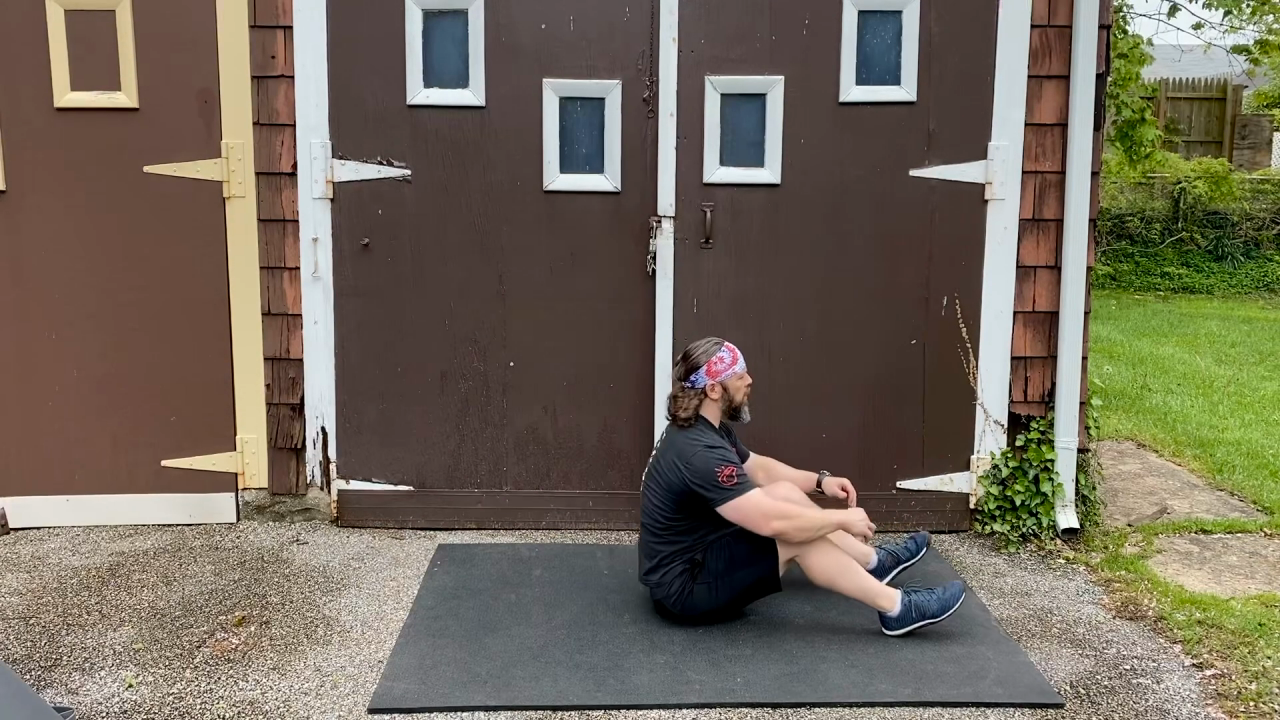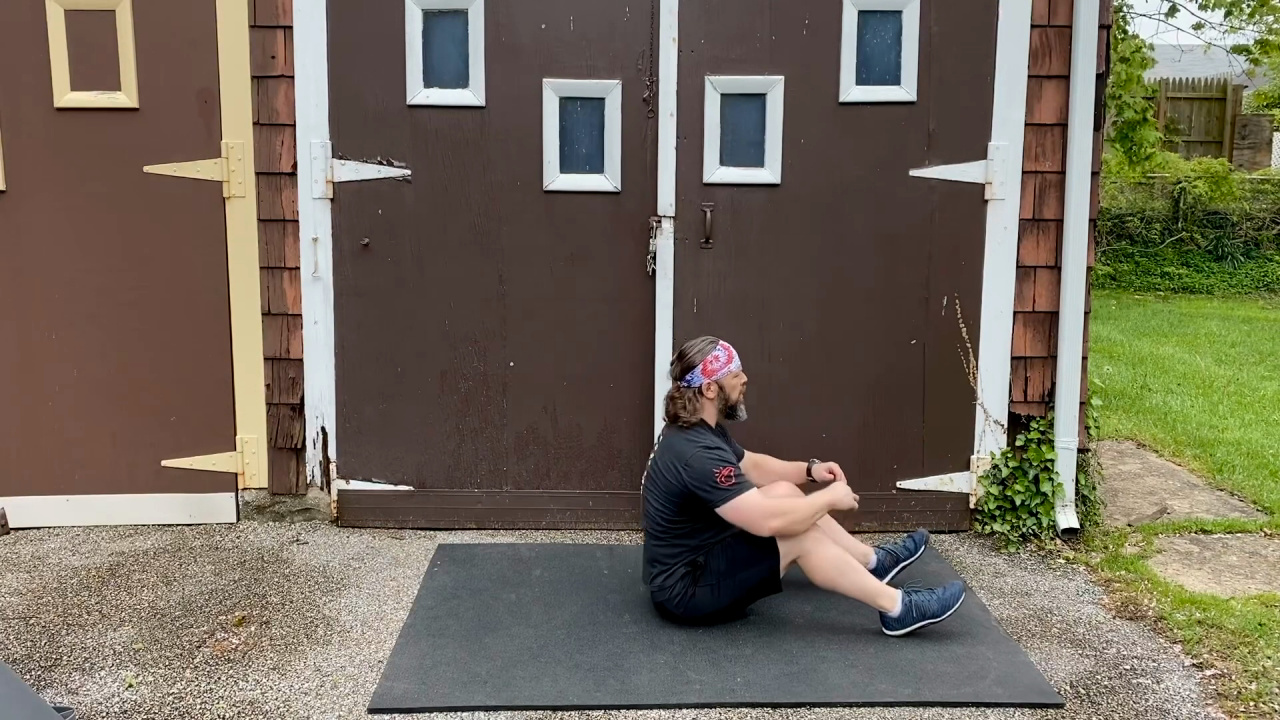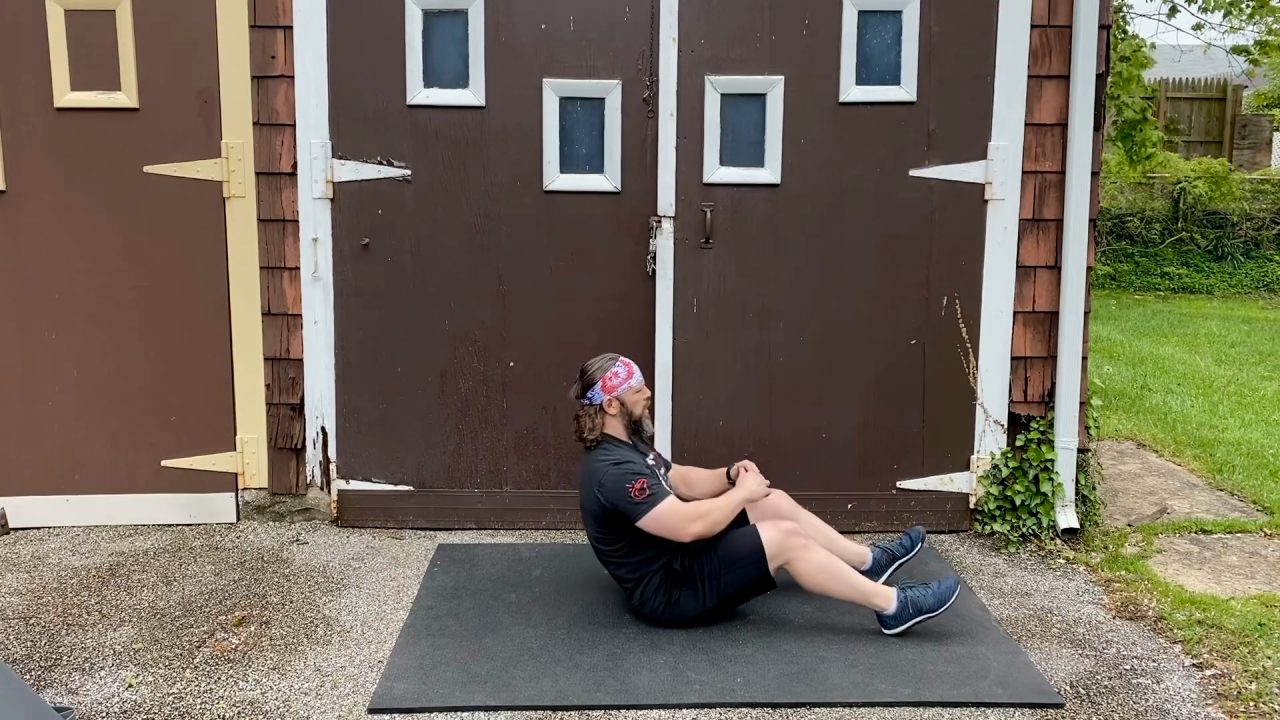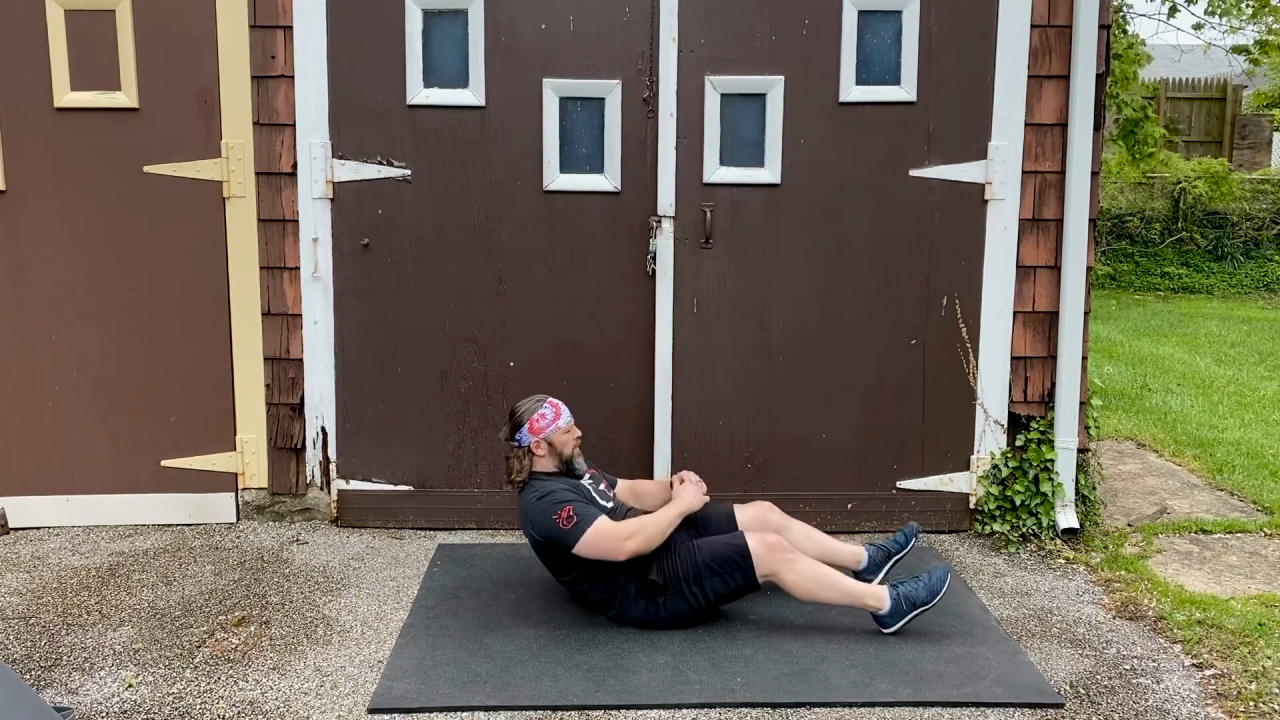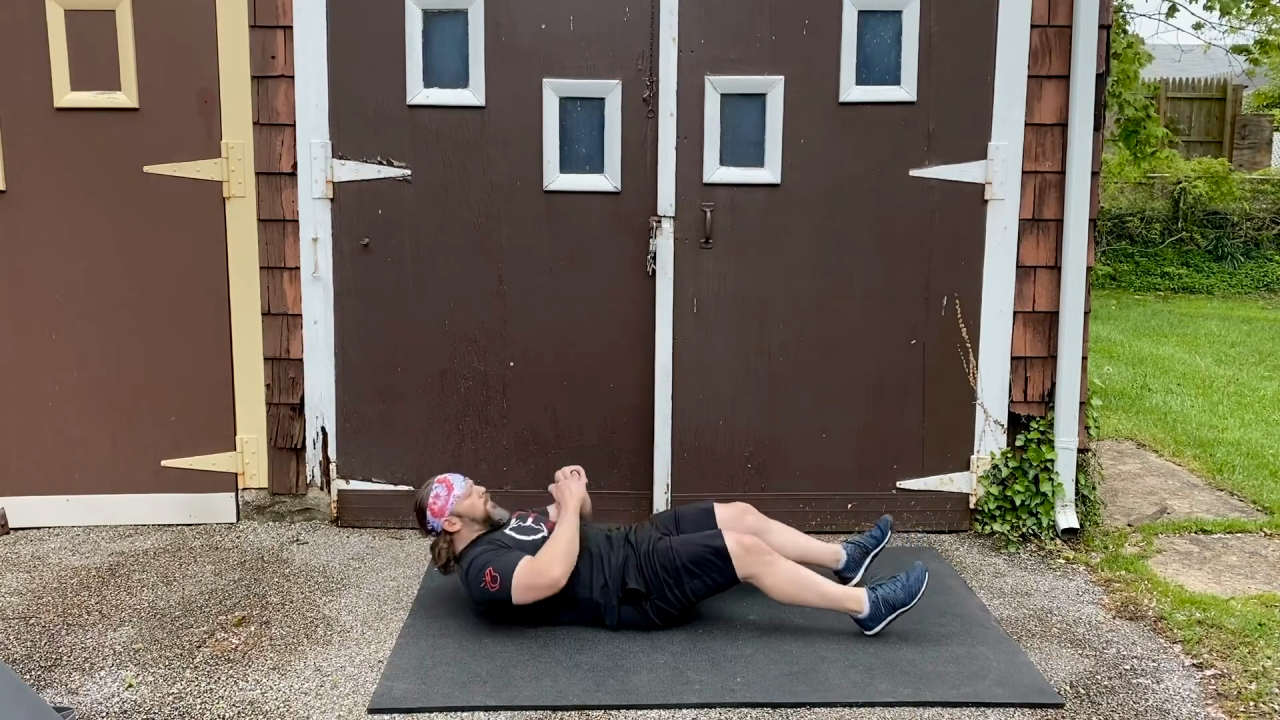
dt=0.4s
person 1, frame 1
left shoulder: (703, 428)
right shoulder: (699, 453)
left elbow: (759, 469)
right elbow: (773, 523)
left wrist: (821, 480)
right wrist: (842, 520)
left hip: (696, 556)
right hip: (686, 586)
left knee: (785, 491)
right knee: (797, 536)
left ankle: (873, 562)
right ankle: (896, 608)
person 1, frame 2
left shoulder: (697, 429)
right shoulder: (697, 454)
left elbow: (751, 467)
right elbow: (769, 521)
left wrist: (811, 470)
right wrist: (830, 498)
left hip: (695, 559)
right hip: (688, 589)
left knee: (783, 492)
right knee: (798, 535)
left ankle: (873, 562)
right ankle: (897, 608)
person 1, frame 3
left shoulder: (627, 444)
right shoulder: (613, 470)
left elbow: (682, 481)
right elbow: (691, 526)
left wrist: (731, 474)
right wrist: (742, 493)
left hip: (672, 557)
right hip: (667, 591)
left knee: (776, 504)
right knee: (786, 538)
left ankle: (869, 562)
right ankle: (891, 606)
person 1, frame 4
left shoulder: (569, 472)
right shoulder: (547, 502)
left elbow: (632, 494)
right elbow: (624, 544)
left wrist: (672, 487)
right wrist: (680, 505)
left hip: (656, 554)
right hip: (645, 590)
left knee: (763, 514)
right knee: (770, 550)
left ankle: (864, 562)
right ankle: (885, 604)
person 1, frame 5
left shoulder: (498, 526)
right shoulder: (482, 565)
left elbow: (567, 523)
right elbow: (550, 575)
left wrist: (573, 496)
right wrist: (569, 505)
left hip: (629, 547)
right hip: (631, 592)
left knee: (738, 514)
right knee: (747, 550)
left ankle: (843, 559)
right ankle: (864, 607)
